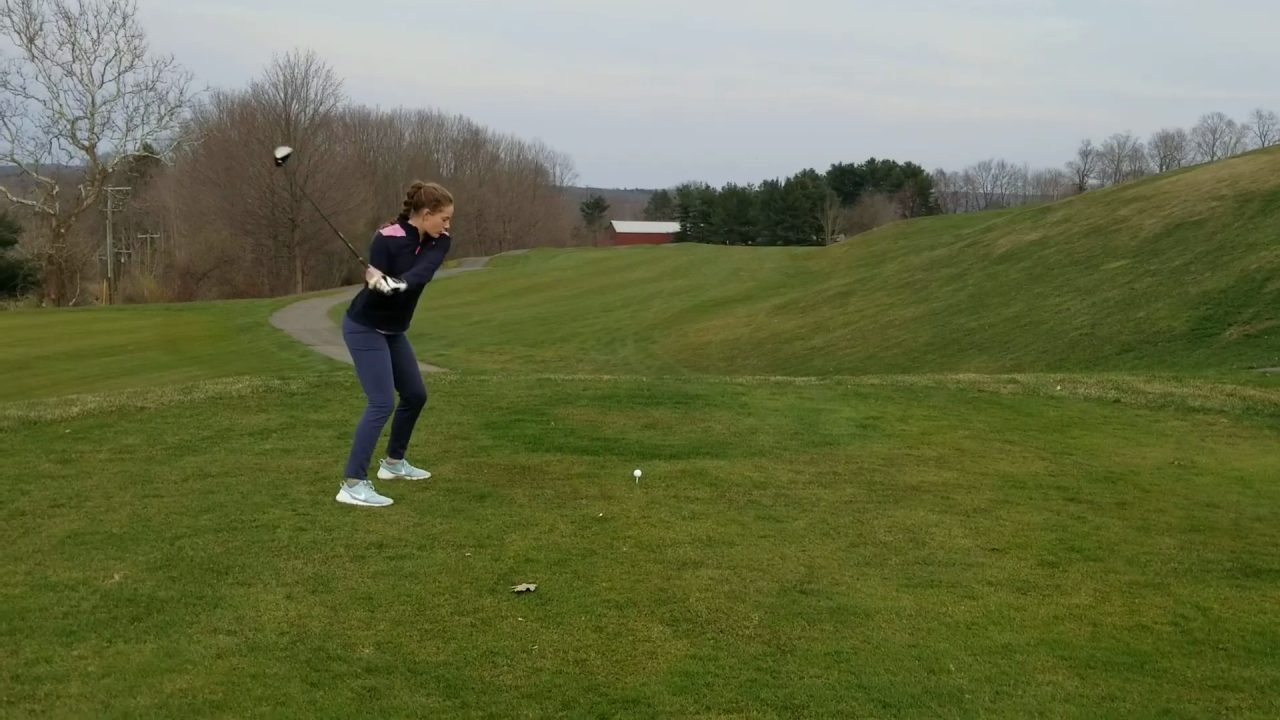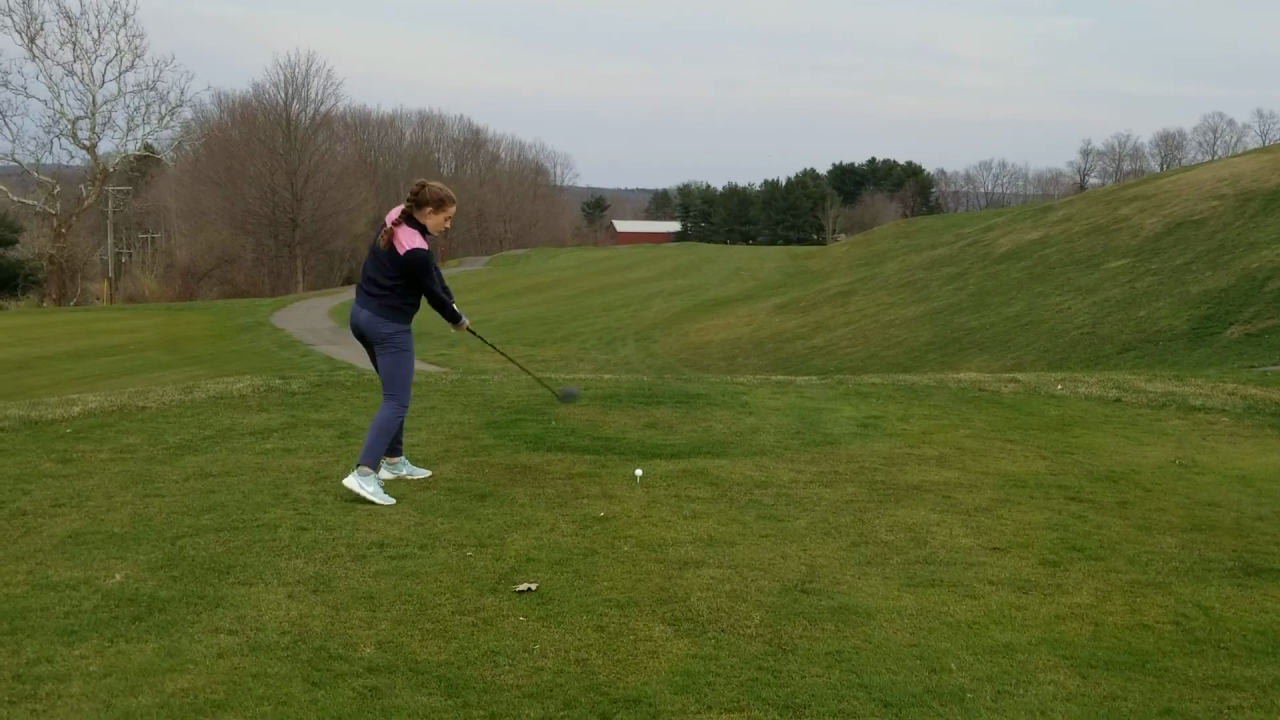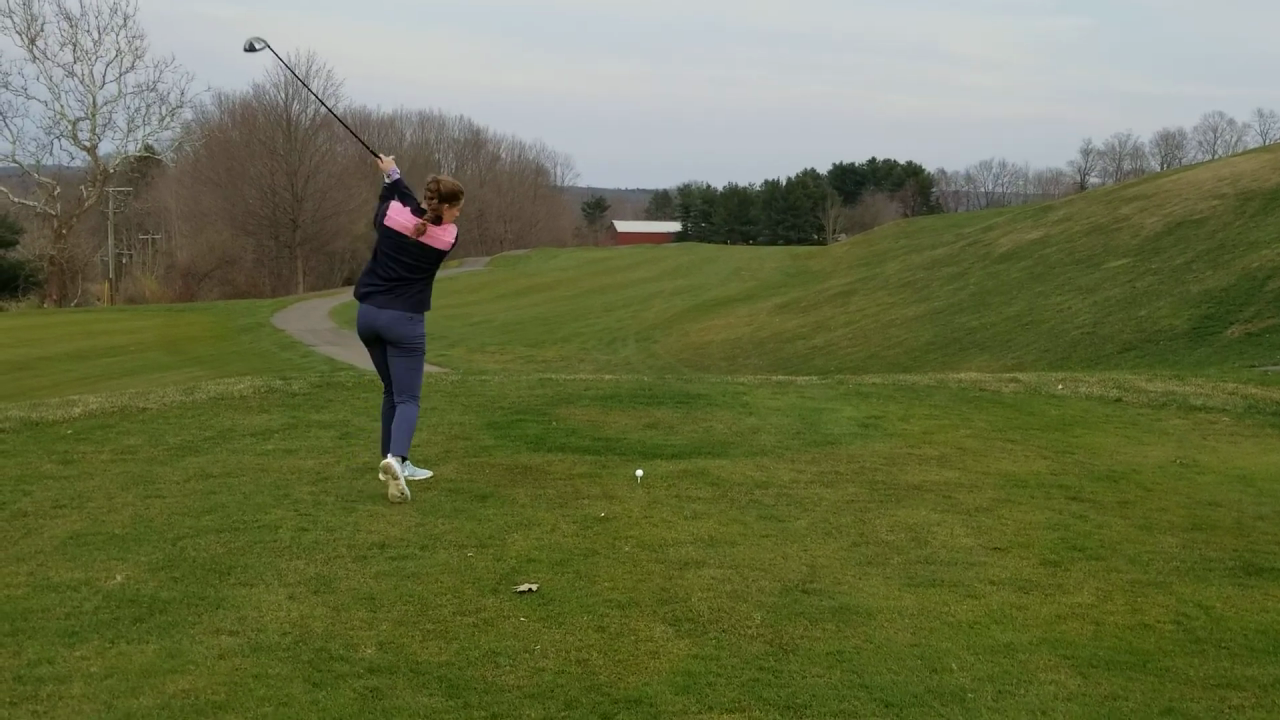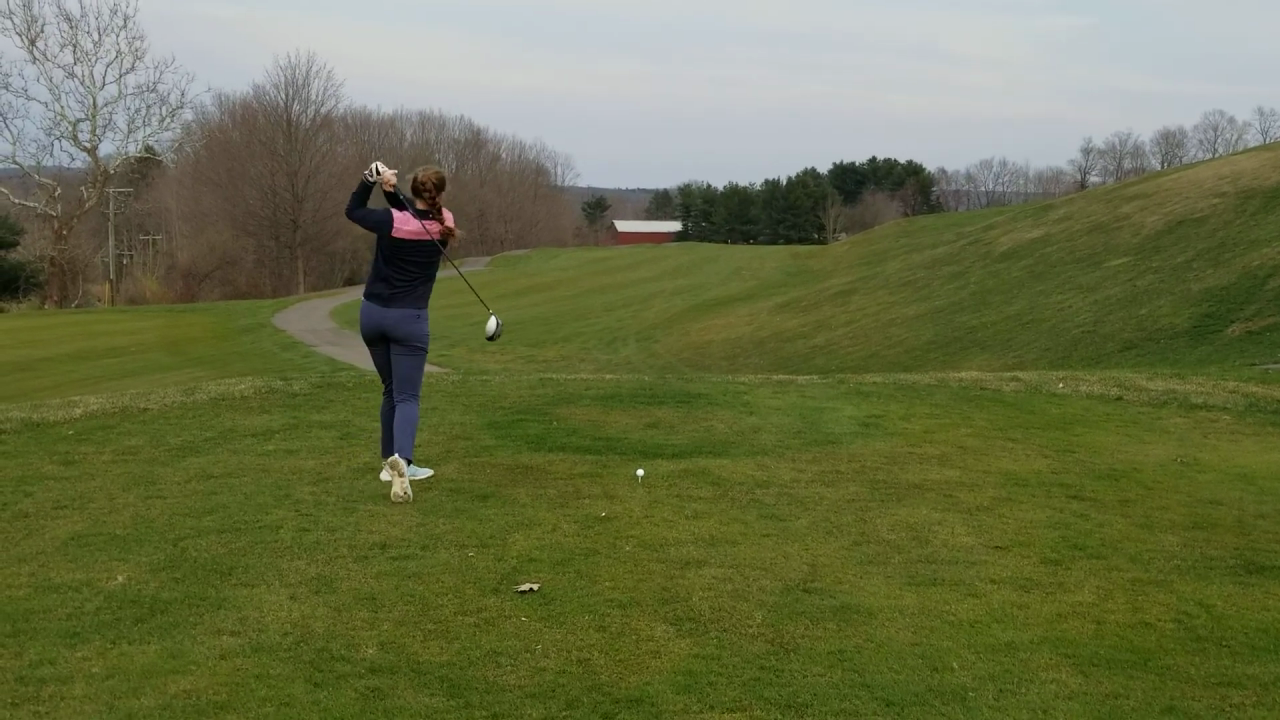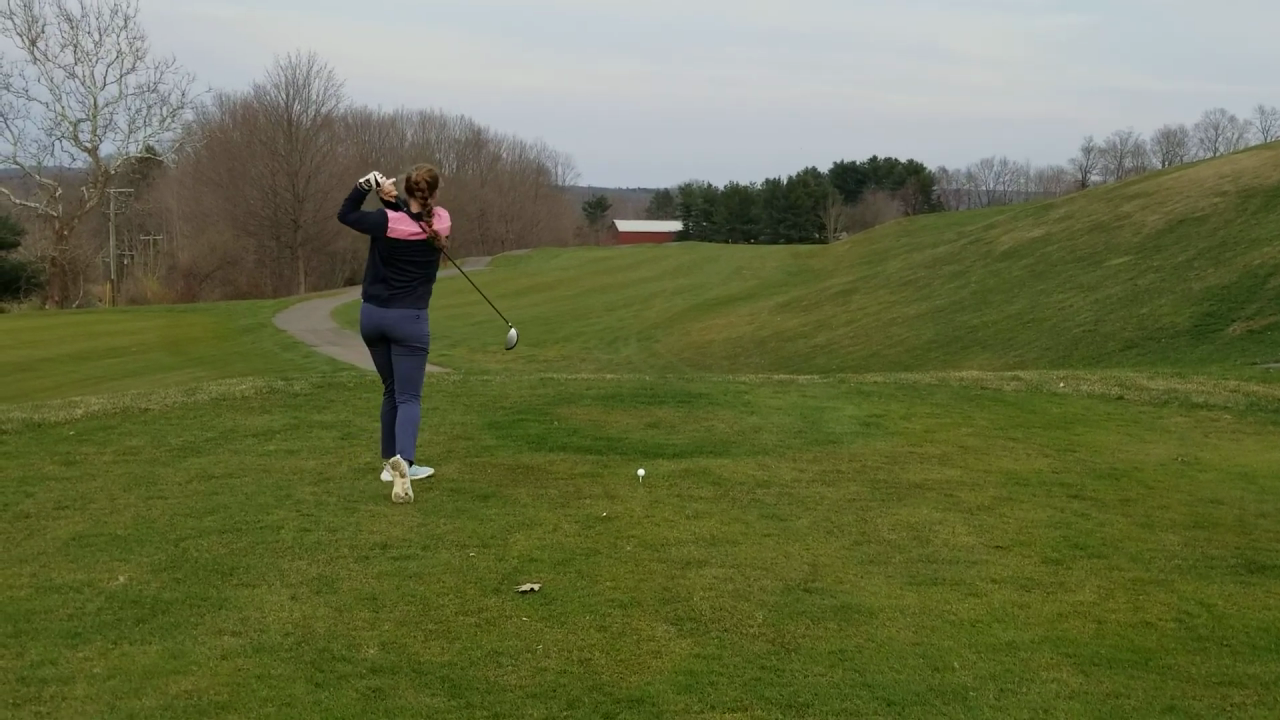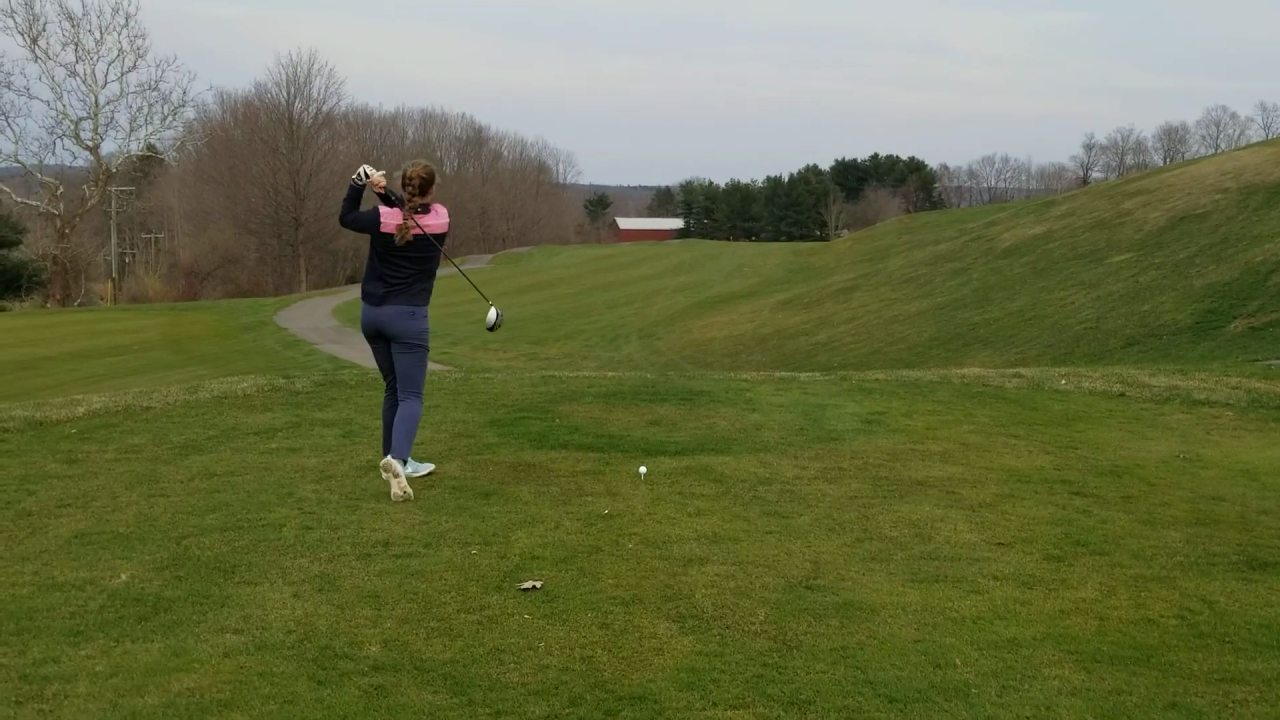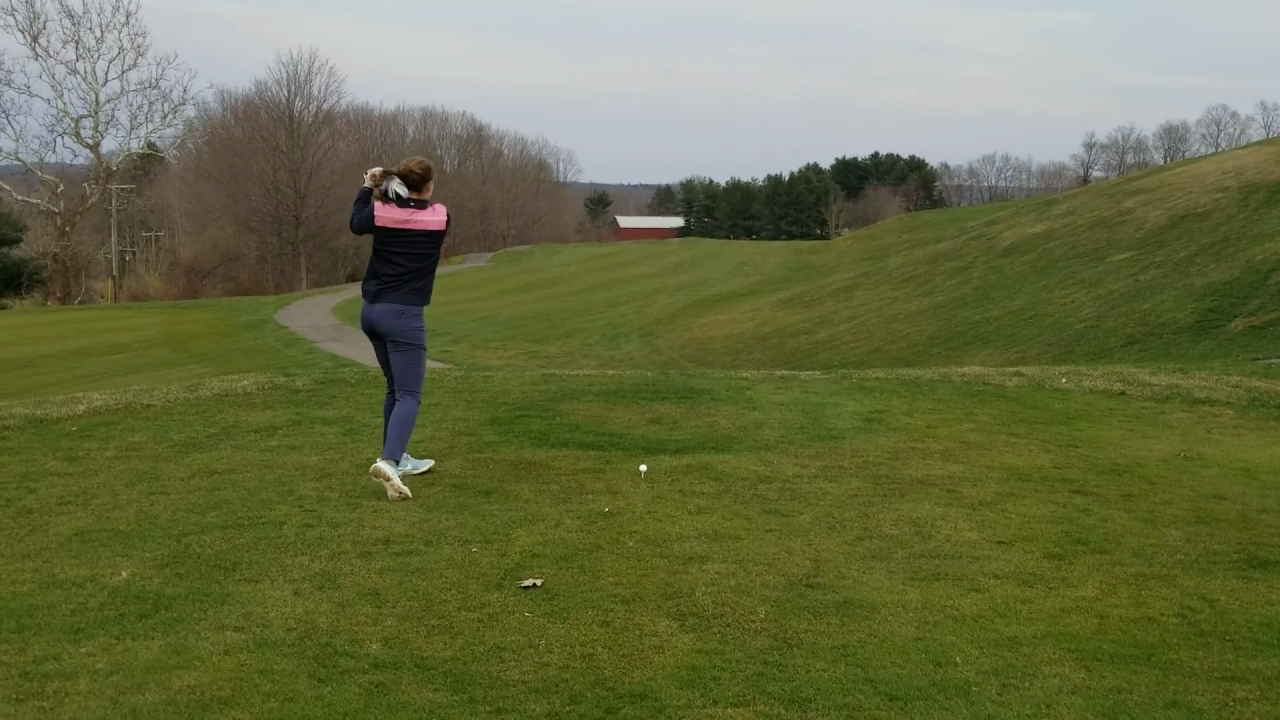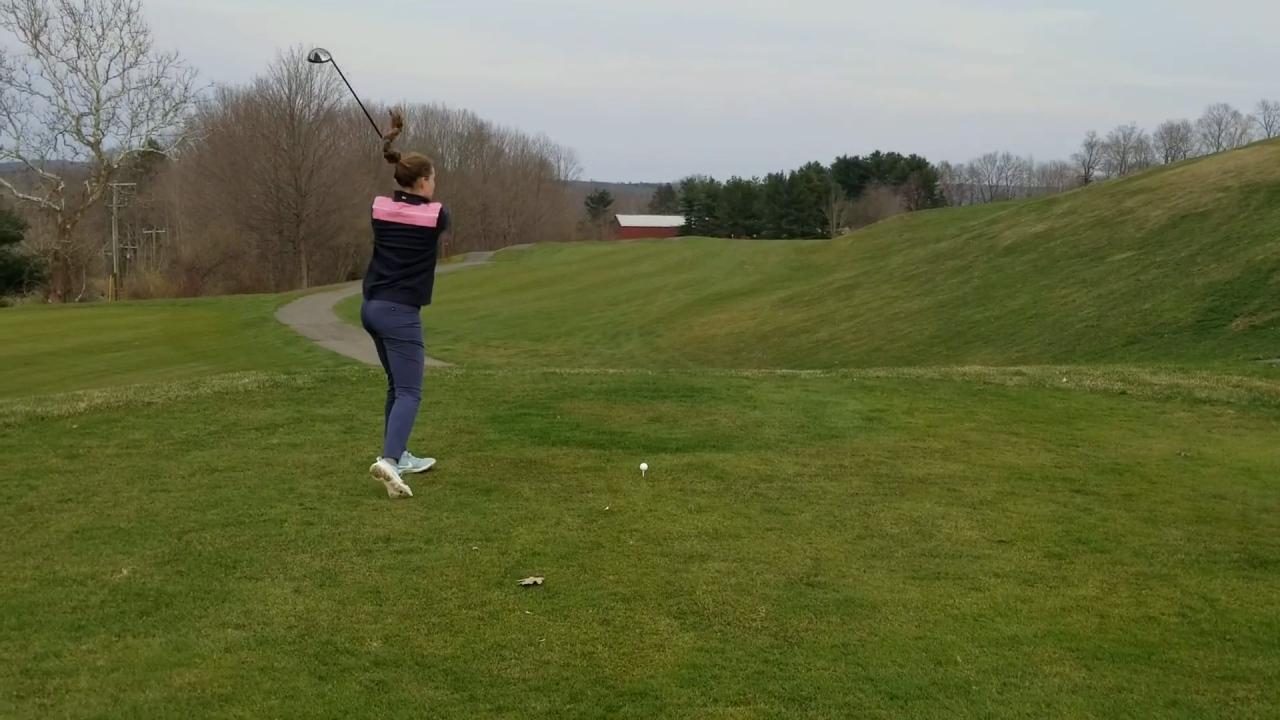
dt=0.2s
person 1, frame 1
left shoulder: (439, 243)
right shoulder: (387, 242)
left elbow: (421, 275)
right elbow: (375, 298)
left wrist: (393, 283)
right wrist: (376, 281)
left hip: (390, 331)
right hip: (366, 328)
left knee: (415, 396)
right knee: (381, 403)
left ankle: (393, 461)
right ankle: (352, 484)
person 1, frame 2
left shoulder: (397, 216)
right shoulder: (416, 251)
right elbow: (433, 293)
left wrist: (451, 306)
right wrist: (456, 318)
left hip: (362, 313)
right hip: (388, 325)
left knee: (395, 390)
right knee: (396, 400)
left ankle: (392, 461)
right ankle: (362, 474)
person 1, frame 3
left shoulder: (393, 213)
right shoulder: (448, 236)
left wrist: (390, 176)
right wrist: (394, 176)
left hip: (368, 313)
right hip: (404, 320)
left knee: (393, 390)
right knee: (408, 398)
left ankle: (395, 460)
right ankle: (395, 458)
person 1, frame 4
left shoulder: (392, 221)
right shoulder: (444, 222)
left elbow: (352, 210)
left wrist: (372, 178)
right wrist: (388, 186)
left hip: (372, 314)
right hip: (409, 319)
left knee: (392, 390)
right knee: (407, 397)
left ankle: (392, 462)
right ankle: (402, 460)
person 1, frame 5
left shoulder: (387, 222)
right shoulder: (441, 222)
left elbow: (345, 214)
left wrist: (368, 183)
right wrist: (388, 193)
left hip: (372, 315)
right hip: (410, 319)
left knee: (392, 391)
right knee: (409, 397)
left ankle: (393, 461)
right ankle: (403, 460)
person 1, frame 6
left shoulder: (383, 218)
right shoulder: (441, 218)
left elbow: (347, 219)
left wrist: (360, 181)
right wrist: (381, 189)
left hip: (372, 313)
right hip: (408, 316)
left knee: (394, 389)
right knee: (411, 396)
left ankle: (398, 458)
right ankle: (395, 460)
person 1, frame 7
left shoulder: (379, 213)
right shoulder: (440, 216)
left elbow: (356, 225)
left wrist: (368, 186)
right wrist: (389, 187)
left hip: (373, 313)
right hip: (404, 317)
left knee: (397, 390)
right knee: (409, 395)
left ankle: (397, 458)
right ankle: (388, 463)
person 1, frame 8
left shoulder: (379, 206)
right shoulder: (436, 215)
left wrist: (405, 182)
right wrist: (423, 189)
left hip: (372, 307)
right hip: (400, 312)
left knee: (398, 381)
right knee: (409, 391)
left ankle: (400, 455)
right ankle: (390, 460)
